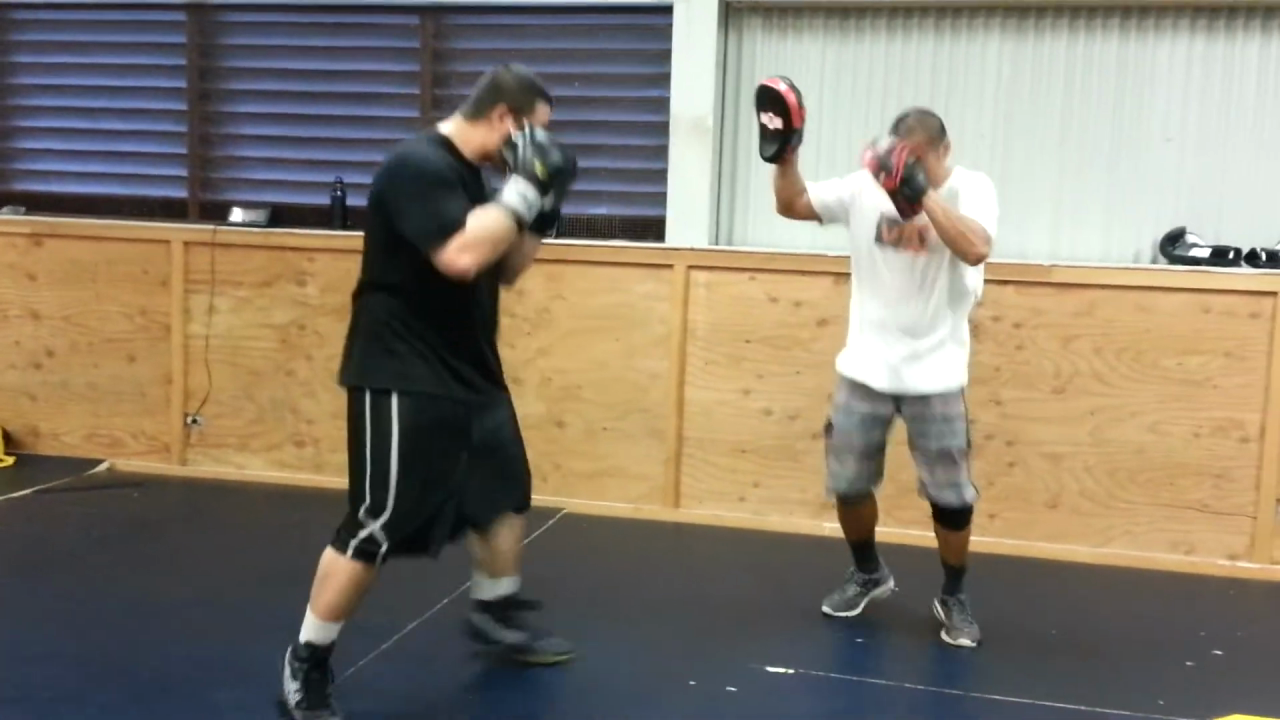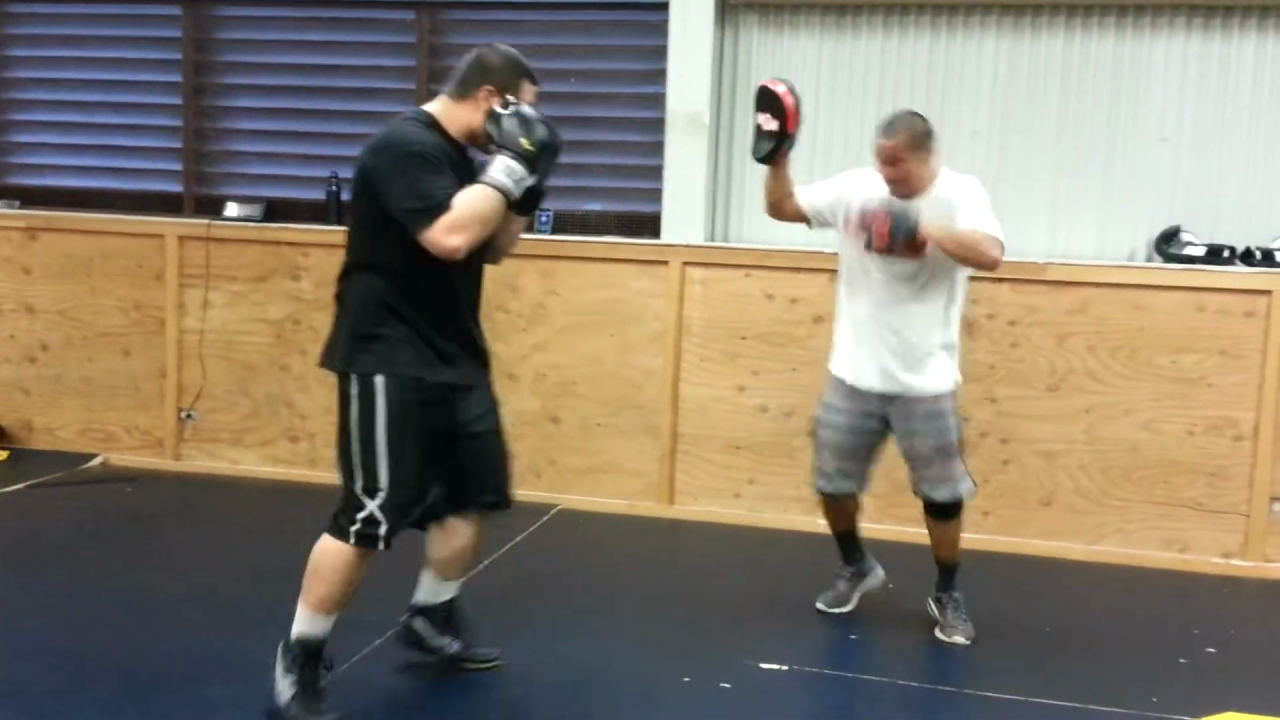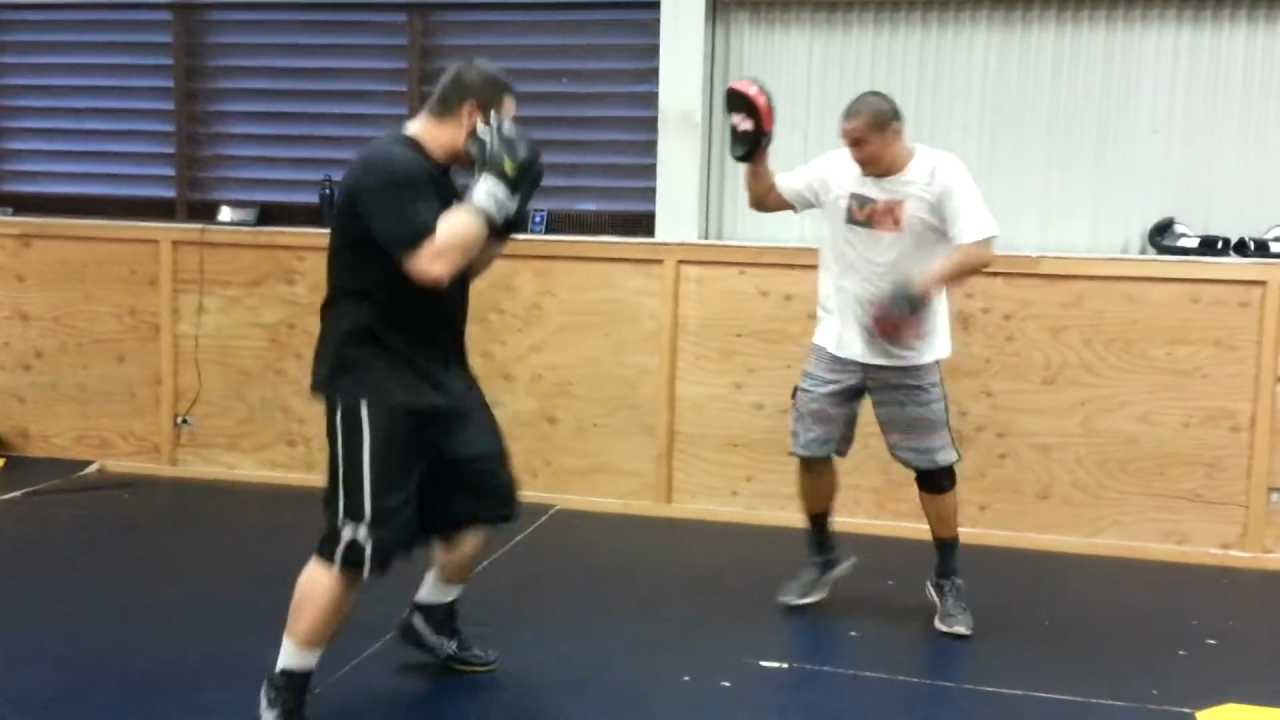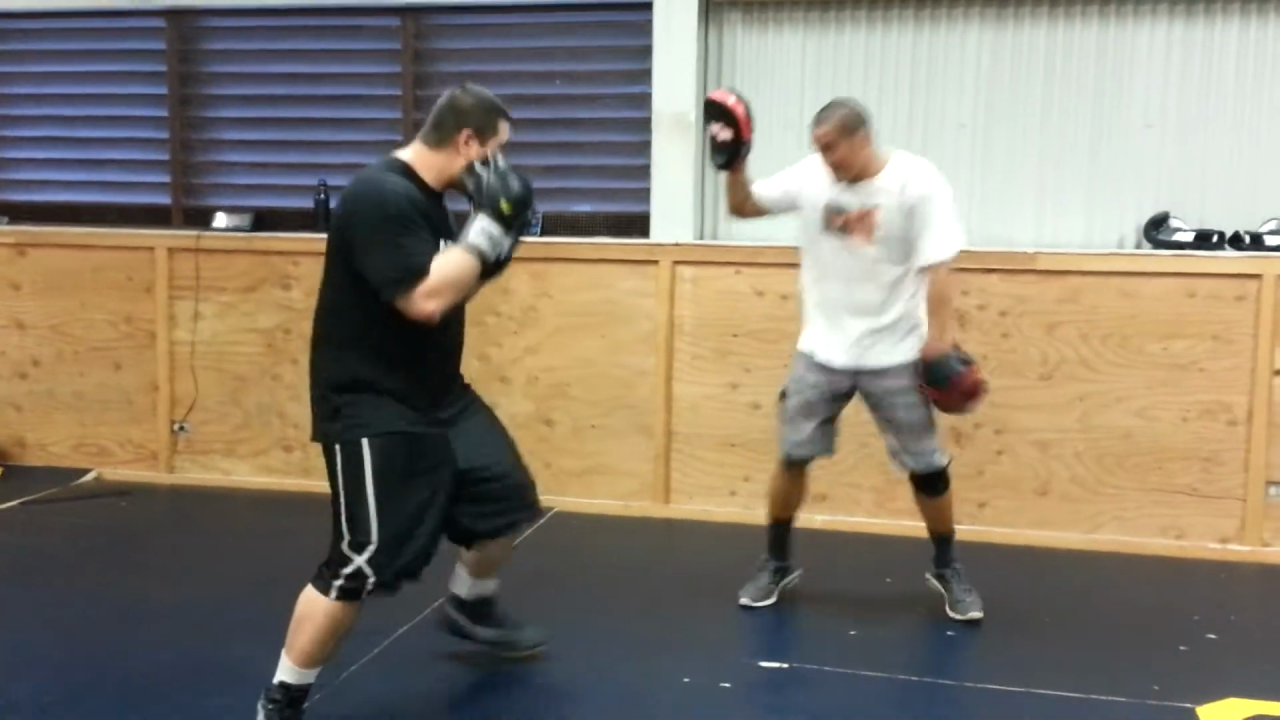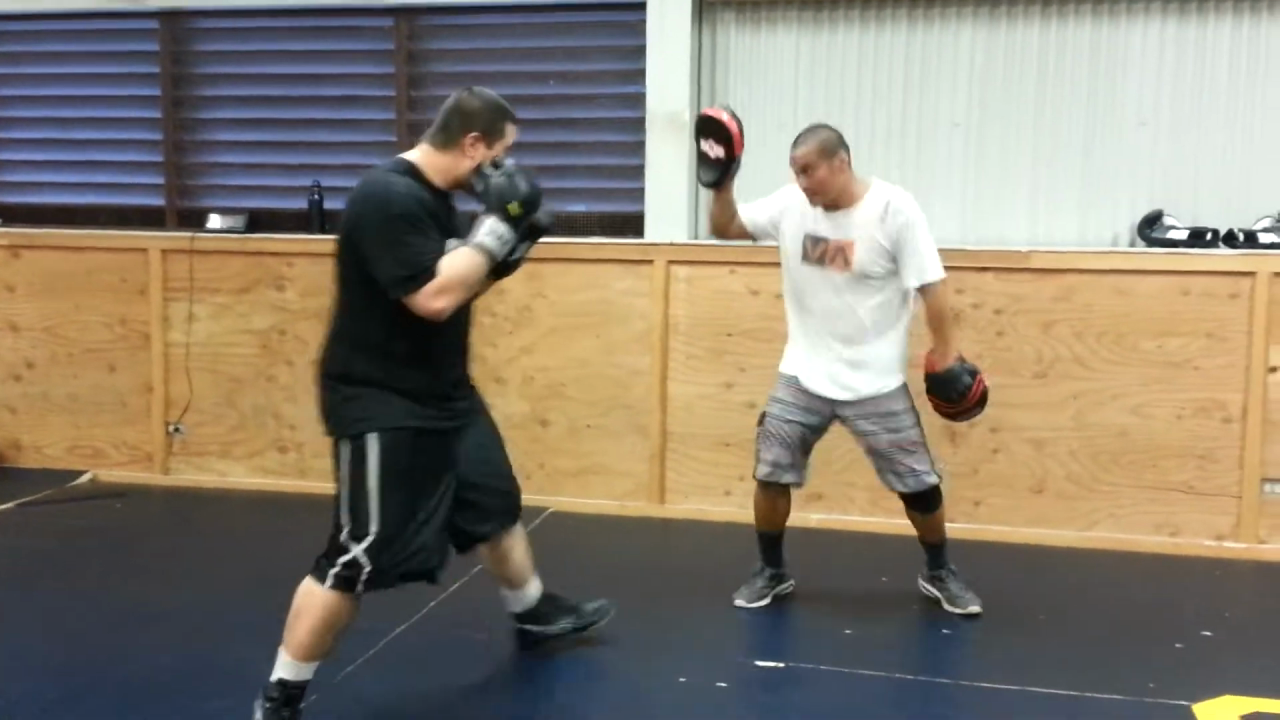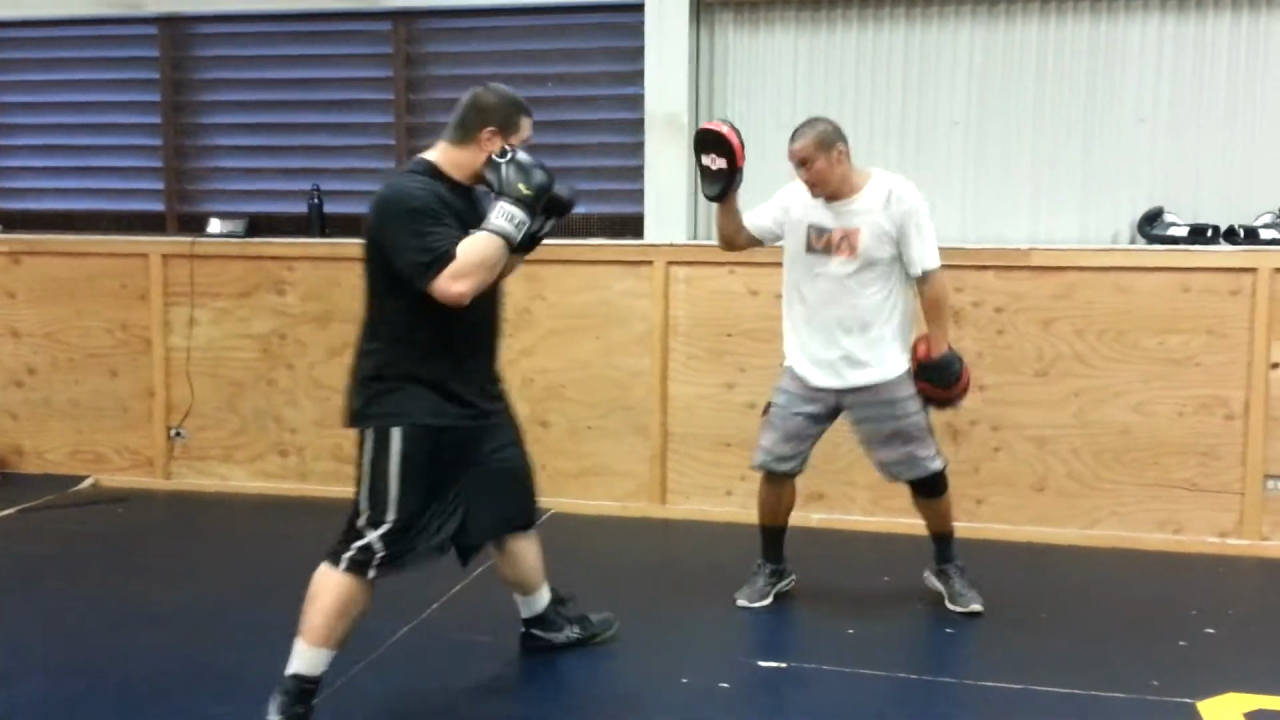
dt=0.1s
person 1, frame 1
left shoulder: (471, 173)
right shoulder: (417, 167)
left elbow: (507, 267)
right elbow: (462, 256)
left wrist: (540, 207)
right wrist: (525, 186)
left hip: (469, 370)
right hip: (403, 377)
left knee: (503, 494)
right knee: (375, 528)
left ankle: (498, 613)
right ankle: (307, 661)
person 1, frame 2
left shoulder: (458, 153)
right shoulder: (402, 147)
left elbow: (494, 247)
right elbow: (451, 237)
left wrist: (525, 187)
right wrist: (511, 165)
left hip: (454, 354)
right hip: (388, 360)
left knee: (472, 493)
right knee: (369, 516)
left ankle: (430, 618)
right ankle: (300, 656)
person 1, frame 3
left shoulder: (436, 171)
right shoulder: (388, 168)
left elbow: (466, 260)
right elbow: (434, 264)
left wrist: (506, 200)
right wrist: (496, 185)
left hip: (440, 374)
right hip: (375, 382)
left knee: (482, 501)
right knee: (358, 541)
left ankle: (429, 618)
person 1, frame 4
left shoulder: (425, 197)
right shoulder: (379, 198)
left elbow: (453, 285)
right elbow: (427, 298)
left wrist: (496, 237)
right wrist: (491, 223)
left hip: (439, 396)
right hip: (372, 409)
left knee: (504, 499)
right knee: (361, 567)
left ankle: (471, 607)
person 1, frame 5
left shoulder: (436, 196)
right shoulder: (388, 199)
right elbow: (435, 296)
left wrist: (509, 243)
right wrist: (497, 223)
left hip: (443, 395)
right hip: (382, 408)
left knee: (496, 507)
right knee: (355, 560)
left ankle: (535, 613)
person 1, frame 6
left shoulder: (462, 191)
right shoulder: (408, 198)
left elbow: (483, 268)
right elbow: (456, 283)
left wrist: (532, 222)
right wrist: (513, 208)
left hip: (472, 392)
right hip: (408, 403)
left knee: (511, 511)
right knee: (371, 546)
left ankle: (543, 621)
person 2, frame 1
left shoulder: (972, 189)
right shoulder: (865, 185)
left elbow: (974, 247)
right elbow: (793, 205)
left wrist: (922, 192)
right wrist: (784, 152)
left hip: (934, 378)
right hip: (864, 372)
left knee: (951, 499)
right knee: (848, 486)
left ankle: (953, 597)
right ankle: (868, 573)
person 2, frame 2
left shoulder: (961, 194)
right shoulder: (855, 187)
left elbow: (990, 255)
right elbow: (782, 208)
left wrist: (916, 231)
right wrist: (777, 156)
left hip: (924, 379)
right hip: (855, 372)
left knee: (943, 494)
right knee: (833, 484)
left ankle: (947, 595)
right ankle: (856, 567)
person 2, frame 3
left shoulder: (942, 174)
right shoulder: (834, 168)
left elbow: (979, 249)
right elbow: (765, 199)
left wrist: (918, 289)
right wrist: (755, 153)
left hip: (909, 354)
right hip: (837, 346)
left knee: (933, 465)
right knee: (811, 451)
left ankle: (946, 582)
right ankle: (823, 556)
person 2, frame 4
left shoulder: (917, 181)
right shoulder: (812, 174)
left elbow: (938, 267)
right elbow: (742, 206)
left wrist: (942, 340)
right wrist: (734, 161)
left hip: (894, 356)
right hip: (822, 349)
left knee: (927, 466)
right knee: (792, 455)
left ankle: (947, 570)
right ankle: (776, 564)
person 2, frame 5
left shoulder: (896, 209)
right shoulder: (791, 204)
left elbow: (931, 287)
right elbow: (726, 228)
left wrist: (946, 355)
right wrist: (719, 180)
left hip: (875, 382)
right hip: (803, 376)
left knee: (918, 484)
right knee: (773, 476)
left ankle: (940, 573)
right ankle: (771, 571)
person 2, frame 6
left shoulder: (897, 196)
right shoulder: (794, 200)
left elbow: (929, 275)
right elbow: (734, 239)
left wrist: (939, 343)
right wrist: (723, 193)
left hip: (880, 371)
right hip: (808, 369)
left knee: (925, 471)
right knee: (774, 465)
left ankle: (947, 567)
right ankle: (772, 568)
